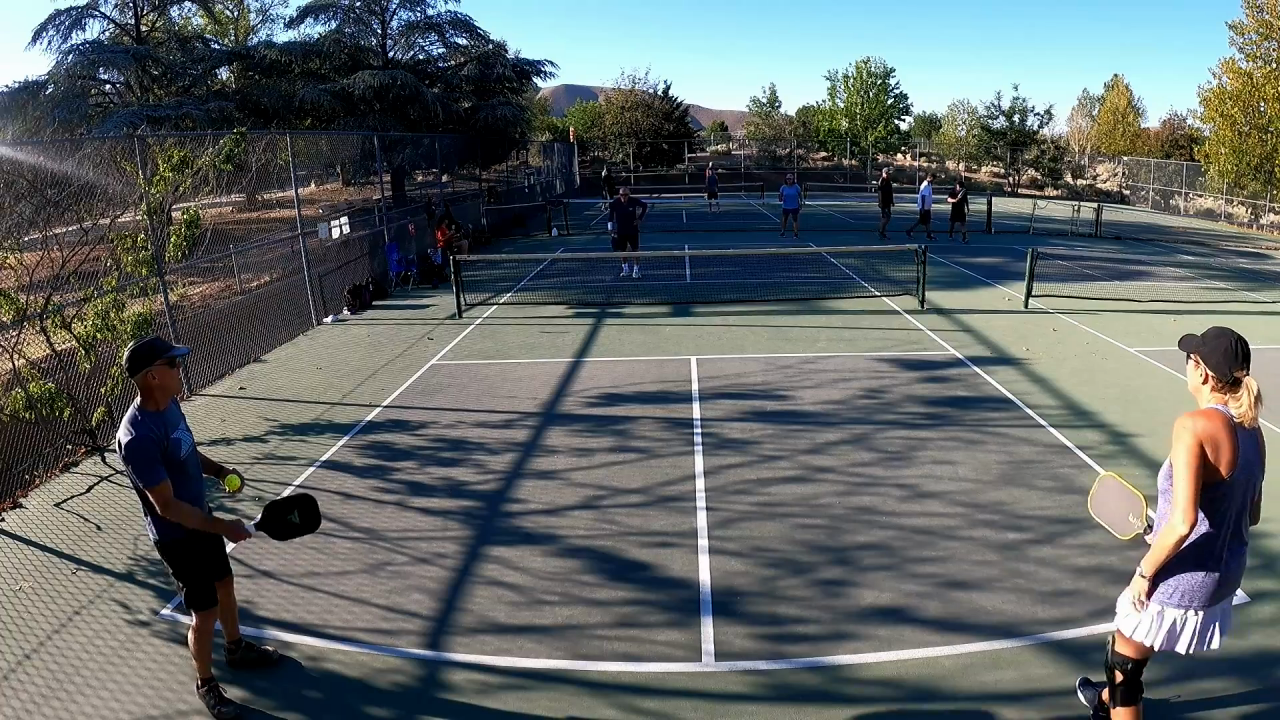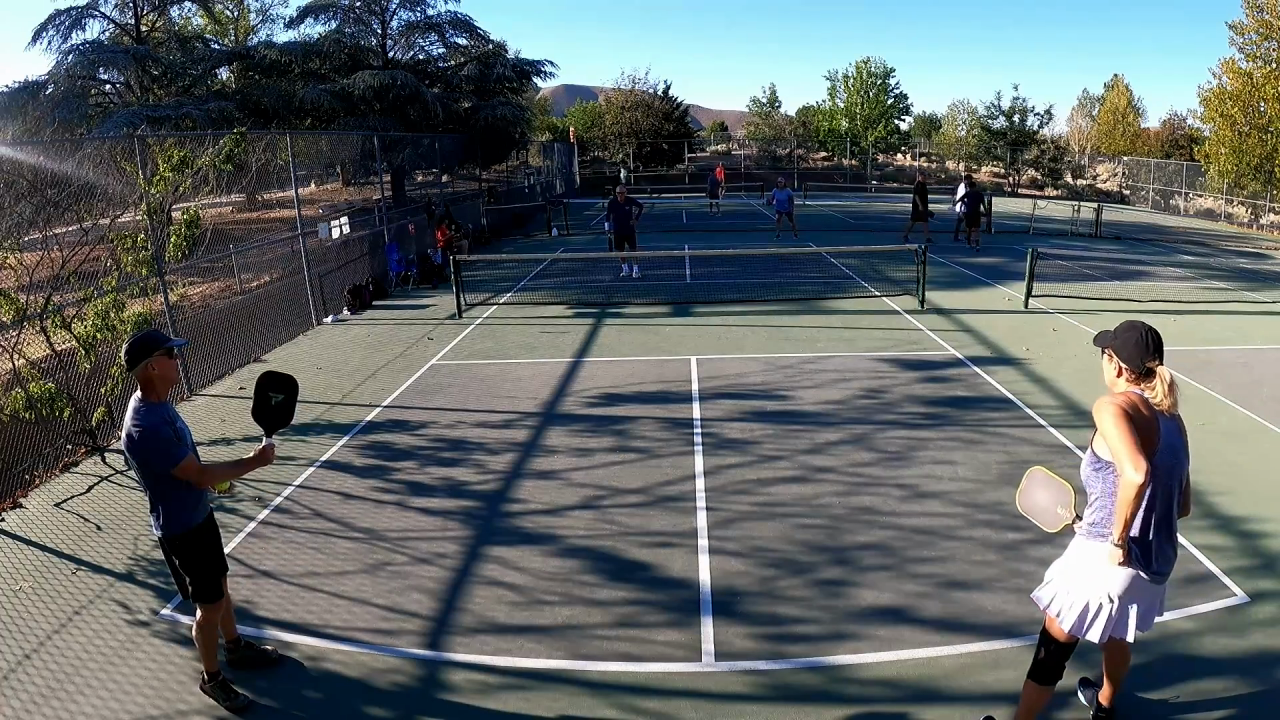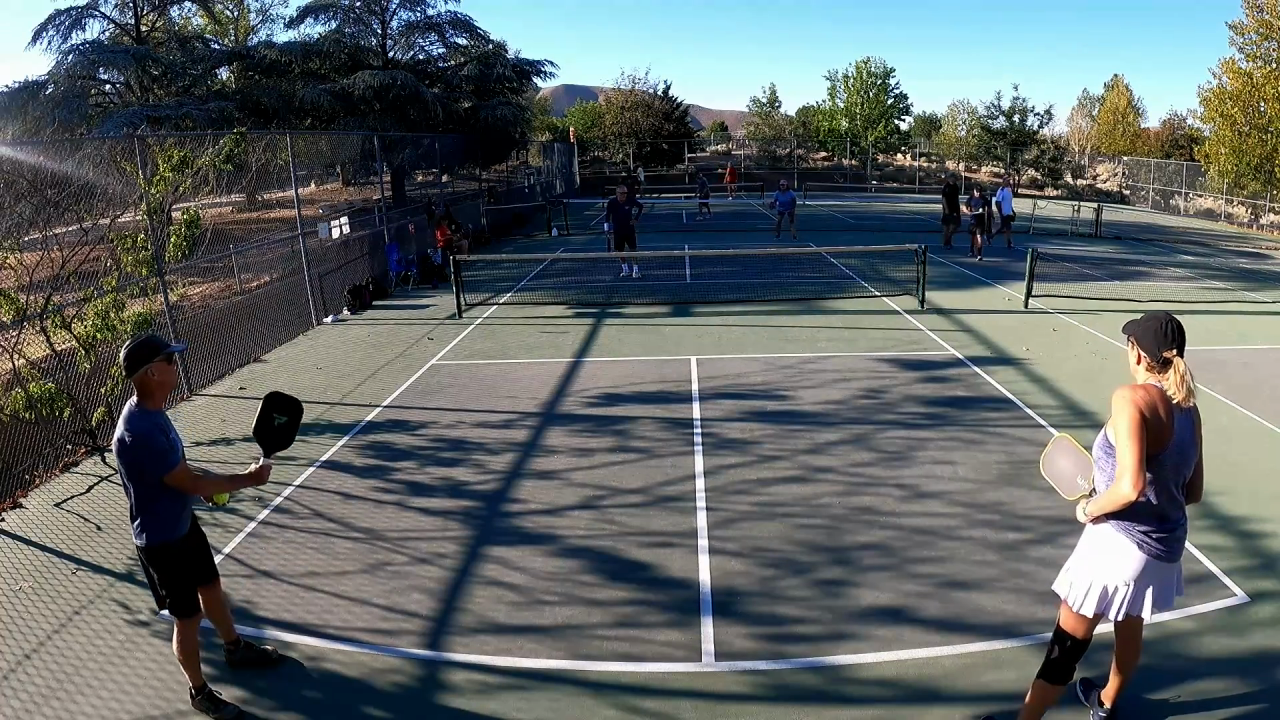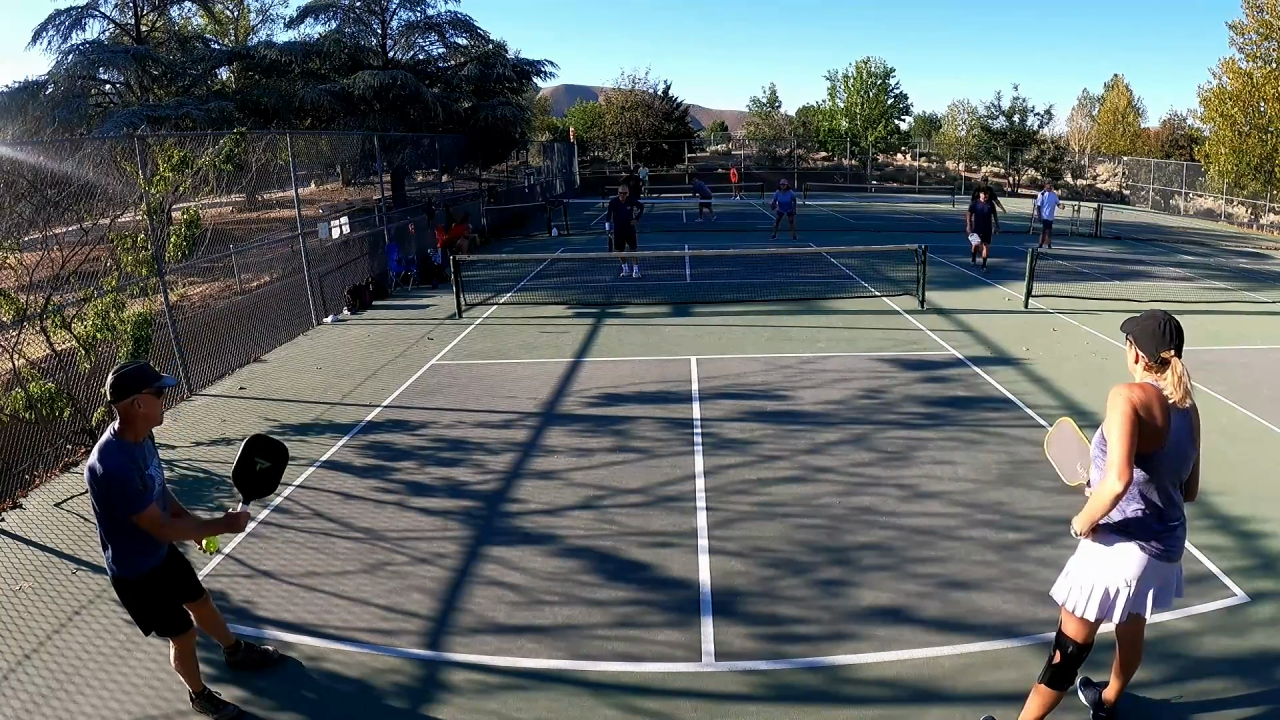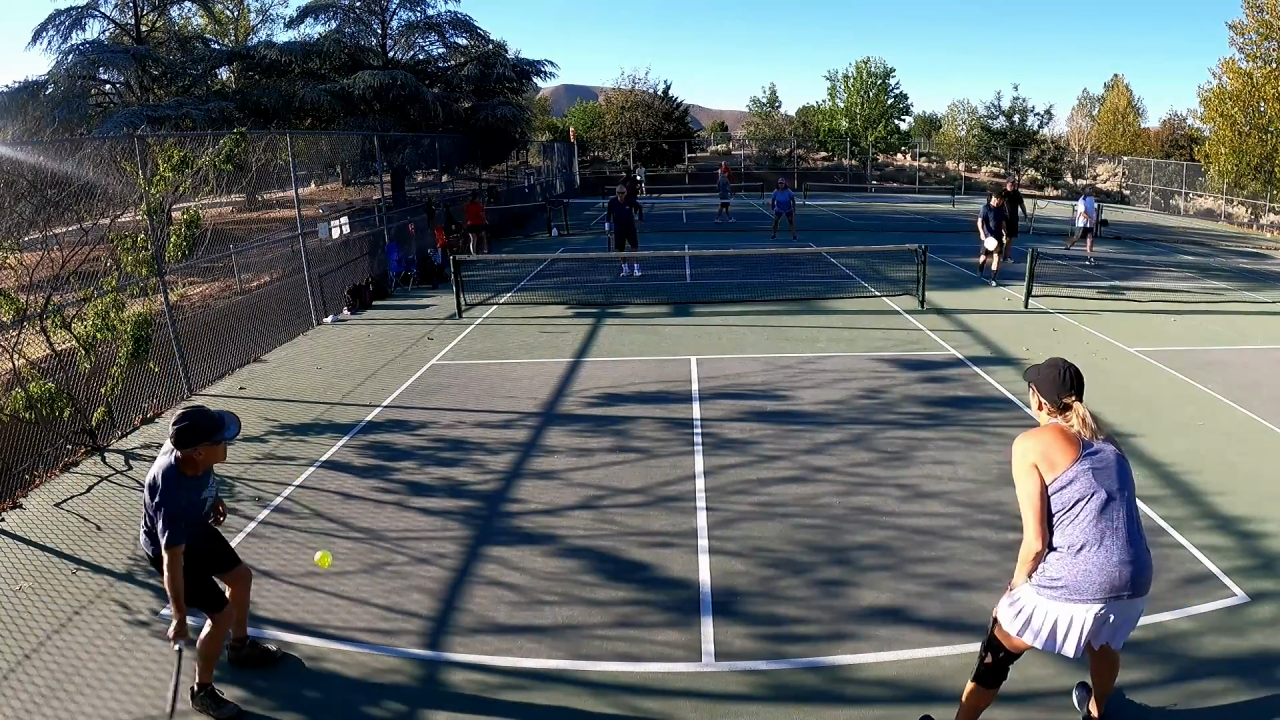
dt=1s
person 1, frame 1
left shoulder: (1195, 426)
right shoulder: (1251, 431)
left elbow: (1182, 524)
right elbow: (1250, 515)
left wrist: (1143, 573)
left hip: (1182, 580)
right hip: (1223, 575)
left knee: (1122, 665)
right knee: (1142, 648)
person 1, frame 2
left shoulder: (1114, 406)
right shoulder: (1172, 419)
left elbow: (1136, 474)
right elbow: (1181, 505)
left wrist: (1117, 540)
left hip: (1103, 560)
right hip: (1154, 566)
left knee: (1052, 652)
right knee: (1116, 631)
person 1, frame 3
left shoulder: (1132, 398)
right shoulder: (1188, 409)
left elbow: (1130, 487)
right elbow: (1192, 491)
left wrist: (1089, 509)
left hip: (1115, 545)
right hip: (1165, 549)
left knee: (1067, 645)
right knee: (1130, 630)
person 1, frame 4
left shoulder: (1128, 397)
right shoulder: (1187, 409)
left elbow: (1117, 482)
right elbow: (1188, 490)
left wrist: (1083, 522)
left hip: (1121, 547)
right hip: (1165, 547)
left knee: (1070, 647)
right knee: (1131, 630)
person 1, frame 5
left shoulder: (1030, 444)
right shoulder: (1104, 440)
left elbow: (1036, 542)
left wrist: (1016, 587)
left hip: (1072, 587)
right hip: (1133, 583)
left knee: (997, 651)
right knee: (1101, 639)
person 2, frame 1
left shoulder: (169, 405)
right shoulder: (138, 437)
right elbow: (168, 507)
left wrist: (219, 470)
right wrist: (222, 528)
left hip: (201, 517)
right hip: (179, 535)
left knee: (224, 586)
right knee: (205, 613)
left ankle: (236, 648)
right ankle: (207, 686)
person 2, frame 2
left shoulder: (157, 402)
right shoulder: (146, 426)
right elbow: (199, 475)
left wrist: (215, 475)
right wrist: (253, 461)
left hip: (199, 514)
right hip: (181, 529)
left knee: (220, 586)
right knee: (210, 606)
left ankle: (236, 648)
right ankle: (211, 678)
person 2, frame 3
left shoulder: (153, 410)
right shoulder: (138, 433)
right elbow: (191, 484)
left wrist: (201, 480)
right wrist: (247, 479)
left hip: (183, 524)
right hip: (161, 540)
left knee: (211, 588)
right knee: (188, 619)
left ankle: (235, 648)
person 2, frame 4
left shoulder: (141, 436)
right shoulder: (112, 466)
right elbow: (162, 528)
left wrist: (191, 521)
right wrist: (222, 525)
left hip: (162, 551)
right hip: (136, 571)
left knee: (200, 602)
right knee: (183, 634)
left ankle: (236, 651)
person 2, frame 5
left shoulder: (191, 452)
right shoulder: (170, 493)
right elbow: (173, 561)
left wrist: (213, 498)
right wrist: (179, 618)
left hip: (197, 531)
right hip: (170, 550)
left knee: (241, 577)
right knee: (222, 614)
left ankle: (240, 648)
right ankle: (202, 692)
